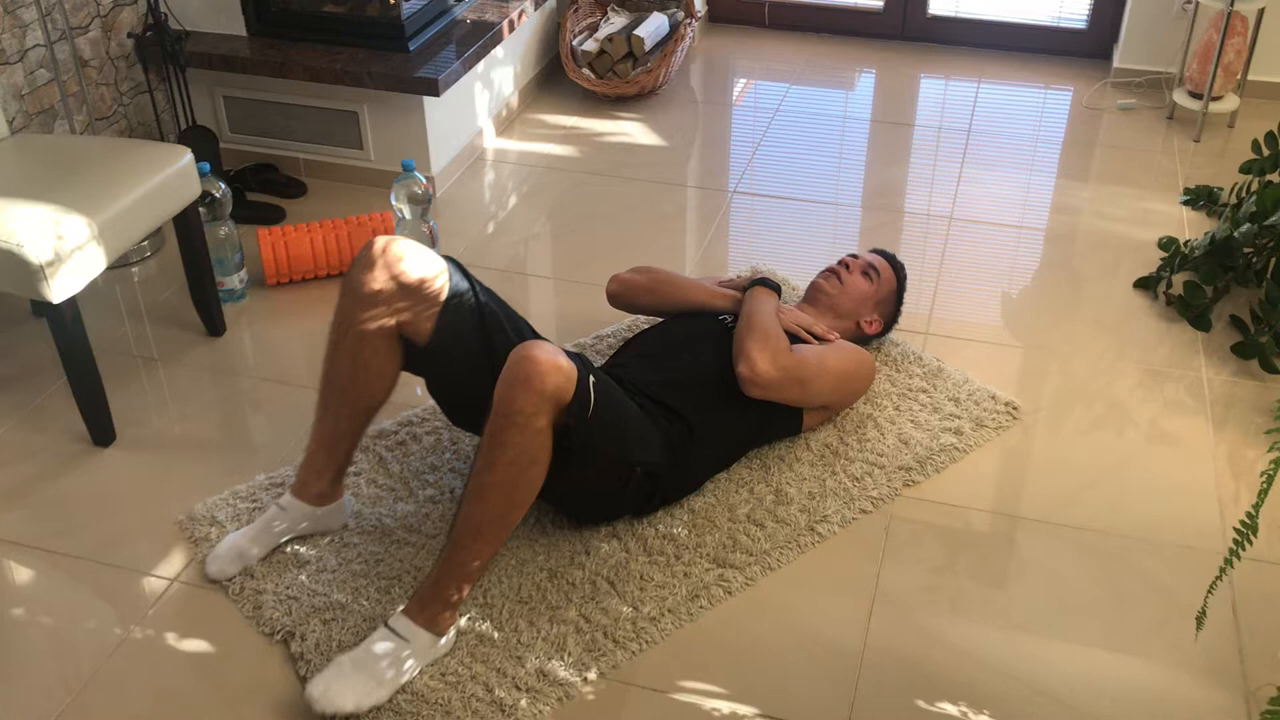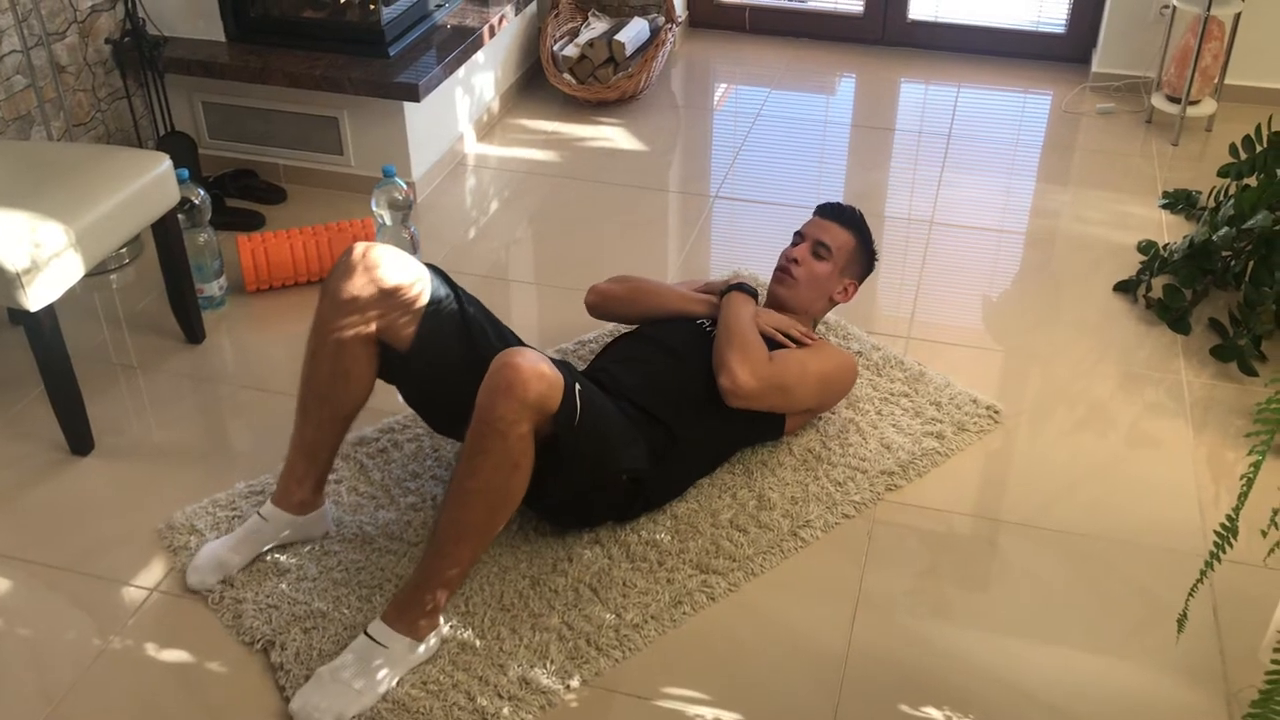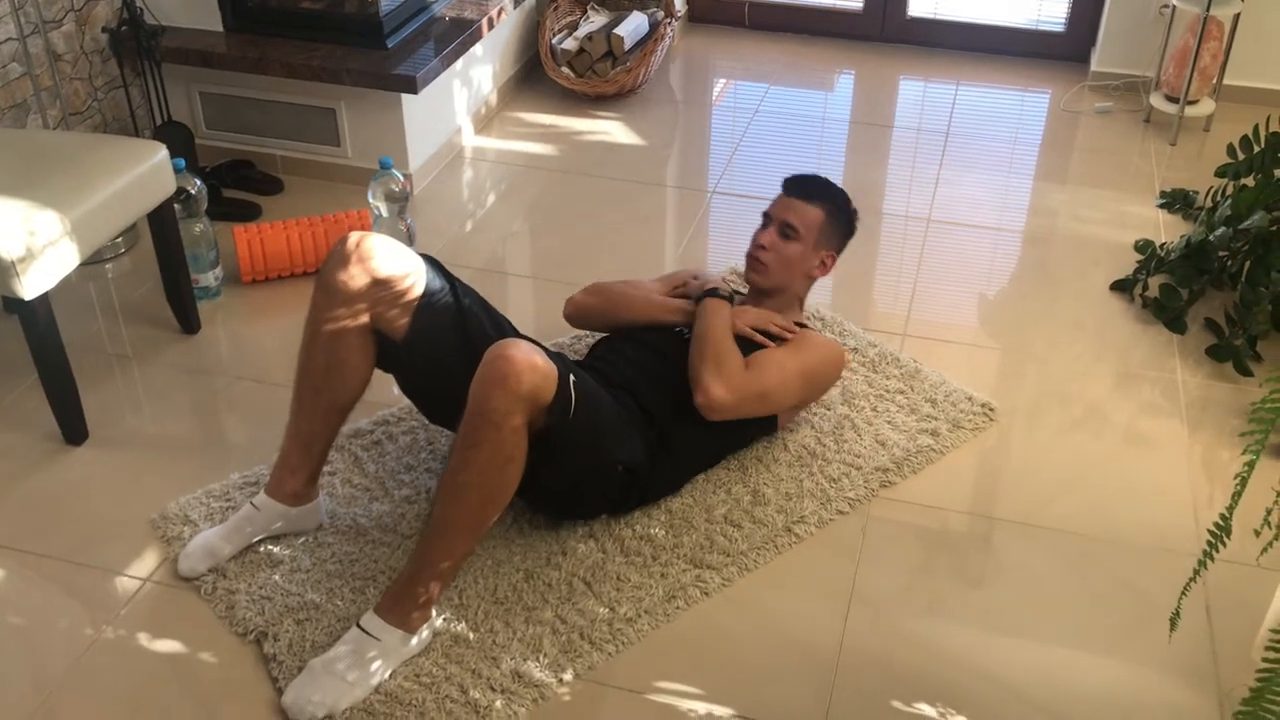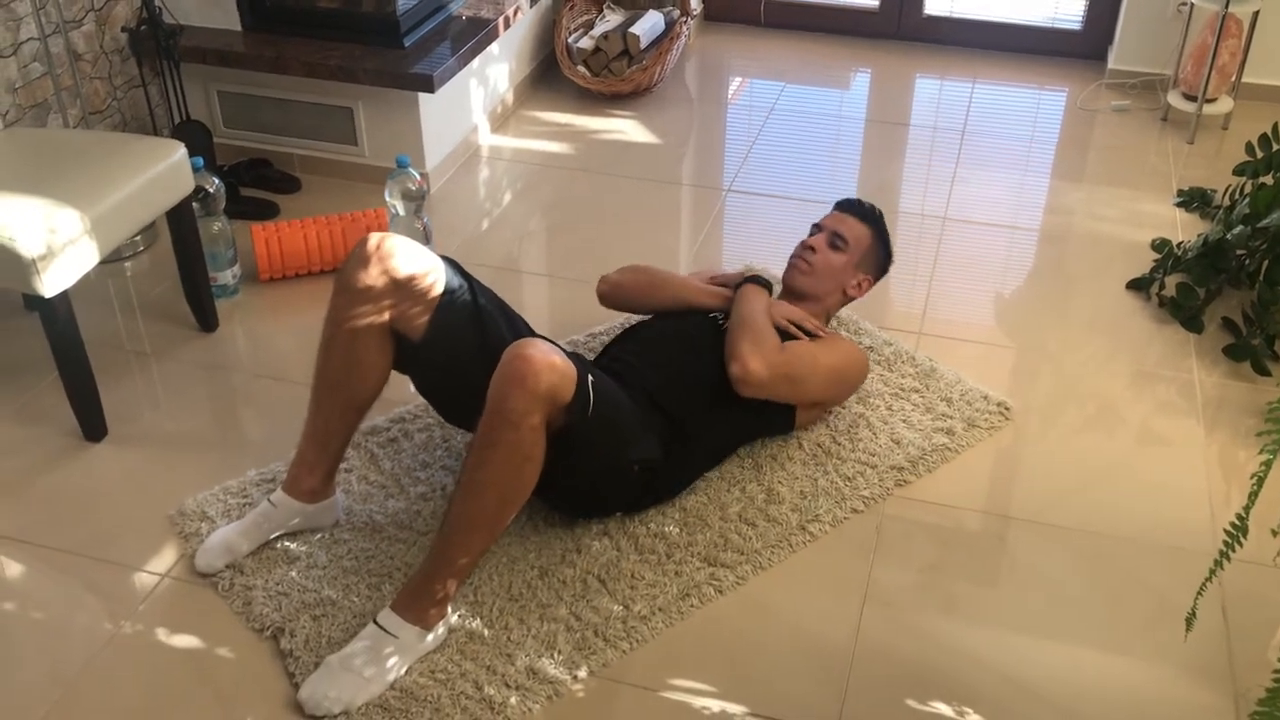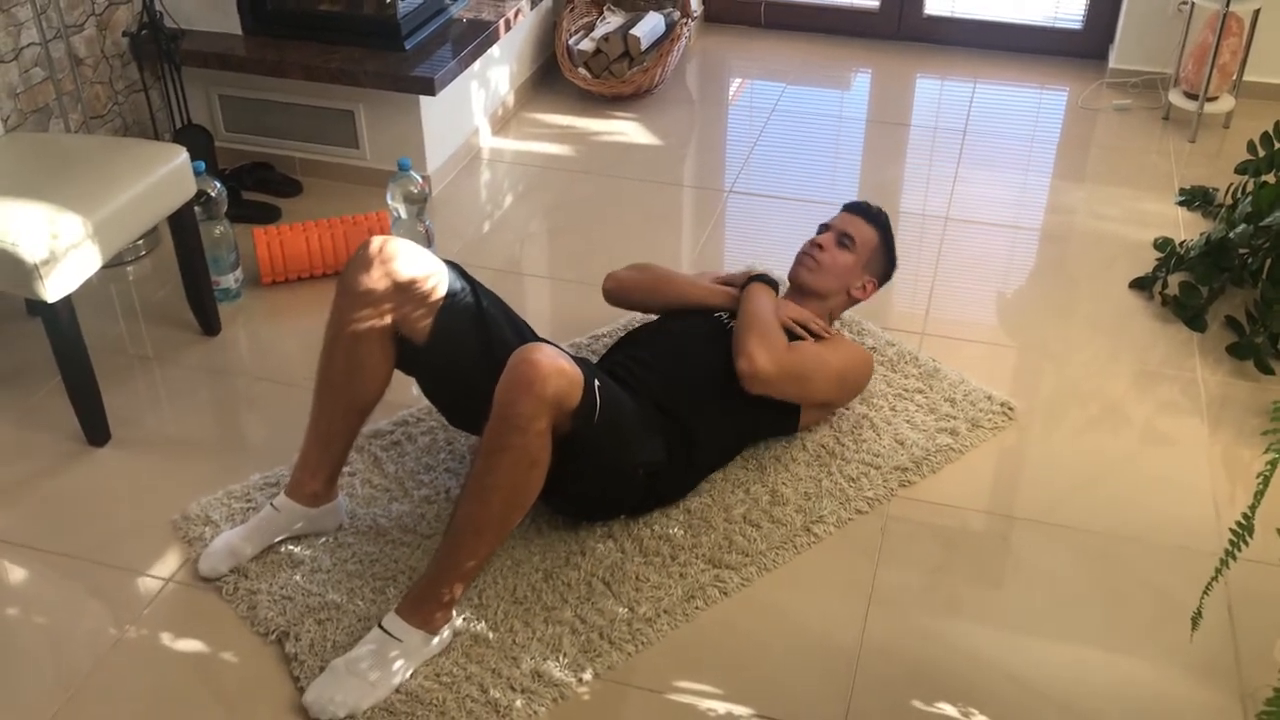
dt=1s
person 1, frame 1
left shoulder: (848, 364)
right shoulder: (754, 301)
left elbow: (758, 371)
right elbow: (624, 286)
left wrist: (760, 293)
right wrist: (742, 294)
left hip: (636, 457)
right hip: (566, 412)
left knee: (536, 366)
right knee: (391, 264)
left ankle: (428, 621)
right ankle: (315, 496)
person 1, frame 2
left shoulder: (828, 365)
right shoulder: (732, 298)
left elbow: (739, 381)
right elbow: (603, 296)
left wrist: (737, 302)
right wrist: (724, 300)
left hip: (620, 461)
right hip: (555, 411)
left knee: (521, 376)
right knee: (369, 272)
left ankle: (411, 624)
right ankle: (297, 504)
person 1, frame 3
left shoulder: (813, 353)
right shoulder: (710, 287)
left elbow: (717, 394)
right elbow: (581, 305)
left wrist: (712, 303)
right wrist: (700, 305)
left hip: (615, 455)
right hip: (549, 402)
left knee: (515, 366)
right knee: (365, 261)
left ankle: (404, 614)
right ankle: (290, 494)
person 1, frame 4
left shoulder: (838, 357)
right shoulder: (732, 292)
left elbow: (751, 369)
right elbow: (615, 284)
left wrist: (752, 289)
right wrist: (736, 293)
left hip: (631, 452)
right hip: (569, 401)
left knee: (534, 363)
right knee: (384, 261)
left ankle: (420, 612)
right ankle: (308, 492)
person 1, frame 5
left shoulder: (842, 360)
right shoulder: (735, 292)
left elbow: (757, 365)
right elbow: (618, 283)
left wrist: (758, 289)
right wrist: (739, 293)
left hip: (634, 454)
right hip: (570, 403)
left knee: (539, 371)
right knee: (386, 264)
left ankle: (424, 616)
right ankle: (310, 495)
